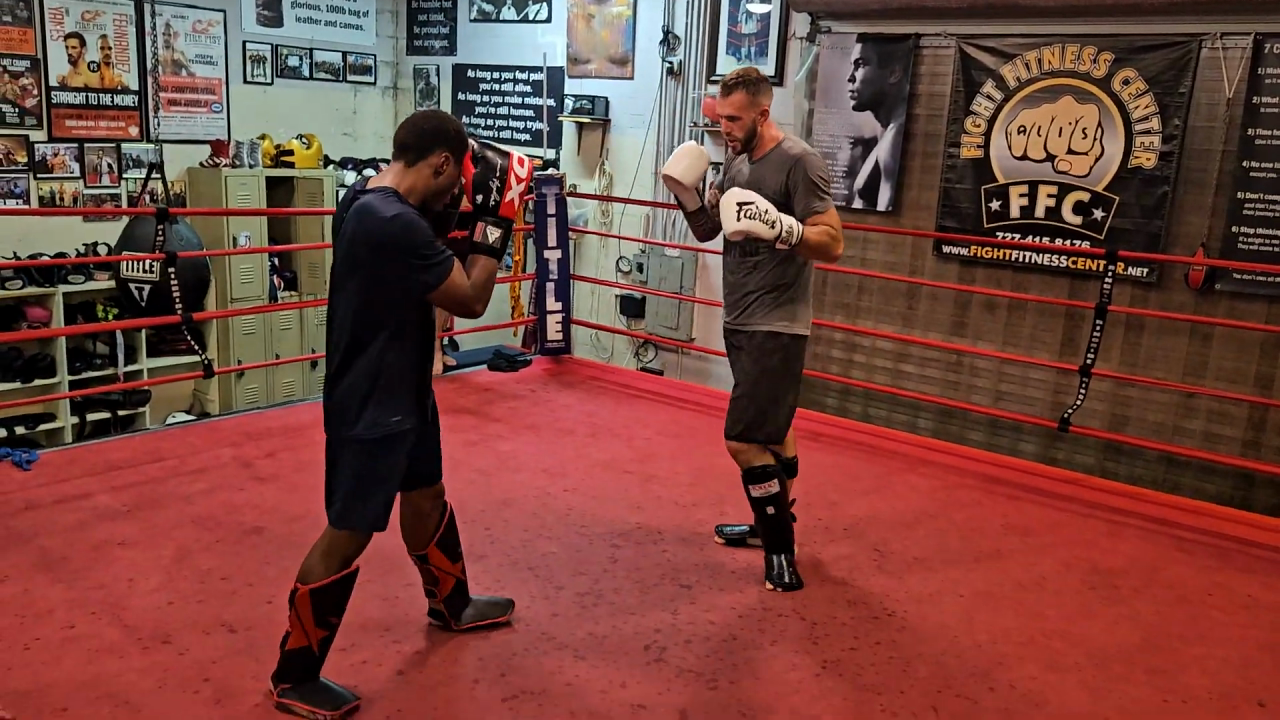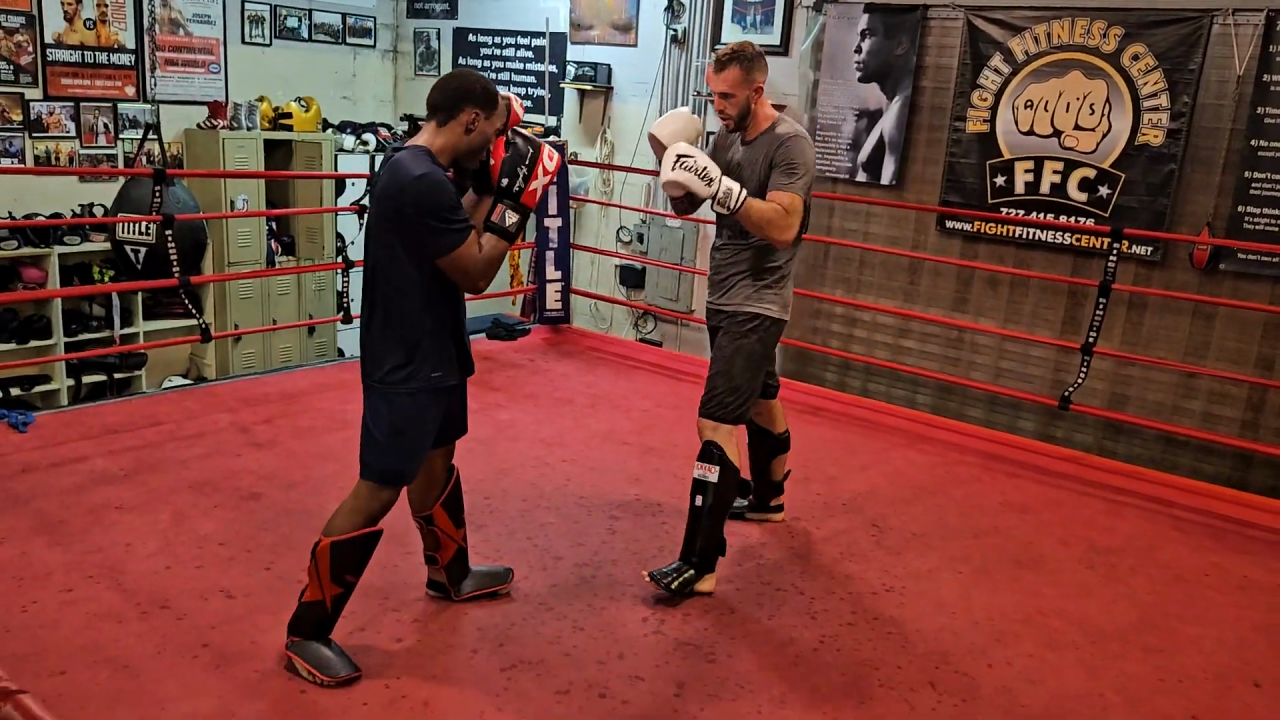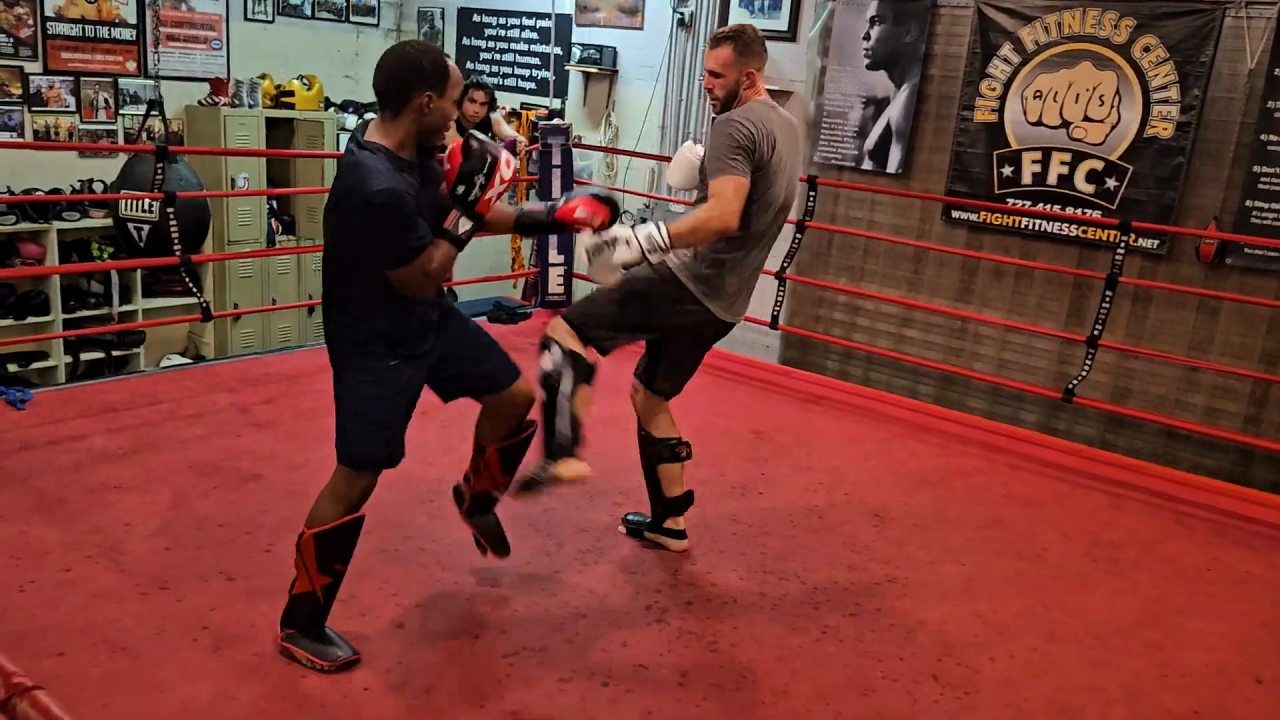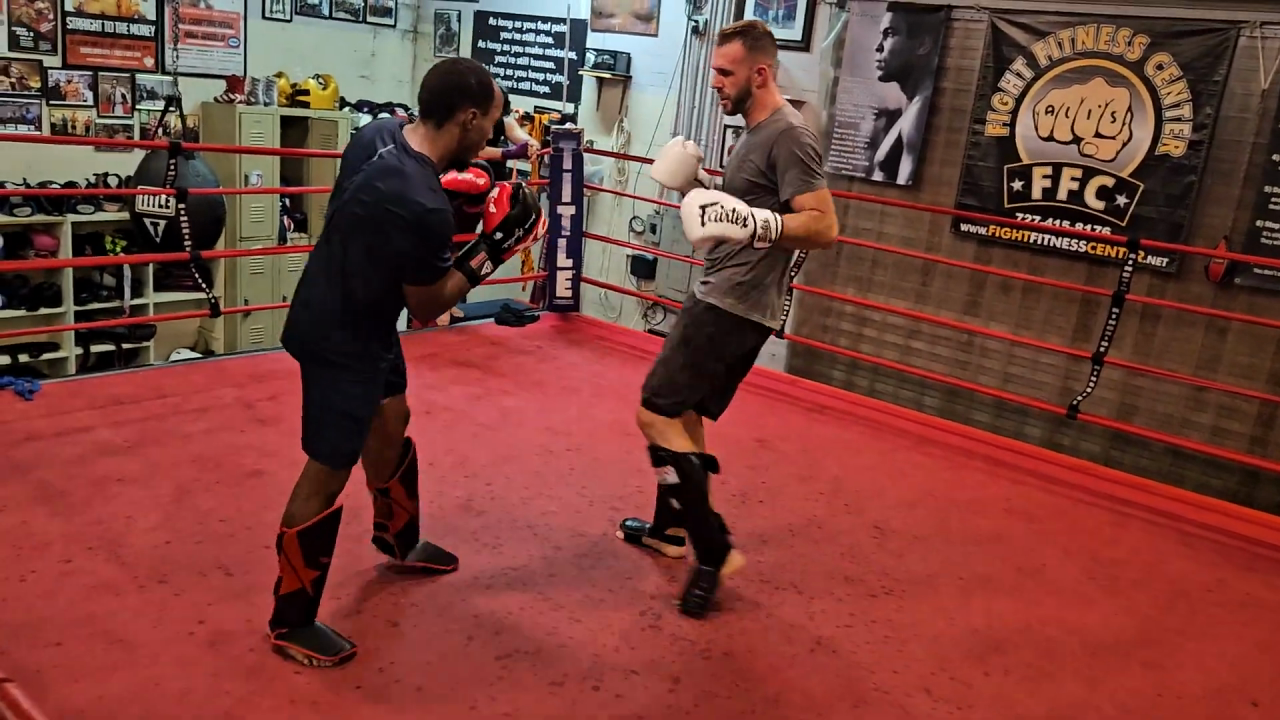
dt=0.4s
person 1, frame 1
left shoulder: (369, 200)
right shoulder: (392, 224)
left elbow: (431, 255)
right elbow: (470, 299)
left wrist: (463, 209)
right wrist: (494, 215)
left hip: (401, 389)
right hip: (371, 403)
left knee: (426, 495)
right knee: (349, 531)
left ankle: (451, 603)
person 1, frame 2
left shoulder: (419, 166)
right shoulder: (421, 183)
left elbow: (468, 221)
right elbow: (477, 273)
left wrist: (500, 183)
right wrist: (518, 198)
left hip: (433, 347)
right hip: (407, 359)
left knee: (436, 458)
right knee: (378, 489)
left ankle: (449, 573)
right ankle: (308, 630)
person 1, frame 3
left shoulder: (407, 147)
right shoulder: (378, 190)
left elbow: (458, 203)
right elbow: (424, 280)
left wrist: (554, 215)
right wrist: (468, 209)
left hip: (427, 319)
right hip: (378, 344)
left knee: (516, 397)
right knee: (360, 476)
left ankle: (476, 498)
right ankle: (301, 624)
person 1, frame 4
left shoulder: (380, 134)
right shoulder: (423, 207)
right elbow: (428, 304)
right wrist: (492, 248)
left hip: (350, 314)
right hip: (345, 339)
left knee: (389, 423)
right knee: (330, 468)
left ankle: (399, 543)
right ankle: (290, 620)
person 2, frame 1
left shoulder: (800, 162)
right shoulder: (737, 162)
left elbow: (831, 246)
right elbow: (706, 232)
left wrist: (775, 223)
right wrist: (688, 196)
left hip: (775, 328)
right hip: (740, 322)
left knee: (744, 442)
right knee: (770, 428)
left ankle: (782, 547)
right ankle: (772, 523)
person 2, frame 2
left shoulder: (790, 145)
right shoulder: (728, 139)
left elbow: (783, 230)
right elbow: (685, 206)
left wrist: (719, 185)
right wrist: (674, 163)
left hip: (756, 306)
right hip: (727, 299)
left knee: (715, 424)
right knee: (758, 402)
left ankle: (698, 562)
right ankle: (768, 494)
person 2, frame 3
left shoulder: (737, 125)
right shoulder: (775, 130)
left elbow: (722, 216)
right elbow: (775, 208)
left wrist: (642, 240)
left hip: (694, 278)
right hip: (723, 298)
left knee: (567, 329)
right knee: (648, 395)
left ankle: (560, 450)
right ankle: (669, 520)
person 2, frame 4
left shoulder: (788, 135)
right shoulder: (755, 131)
left elbow: (823, 227)
left wrist: (748, 220)
right wrist: (697, 194)
left hip: (734, 305)
right hip: (720, 299)
left knee: (656, 415)
right knee: (684, 415)
left ankle: (714, 551)
right ankle: (672, 528)
